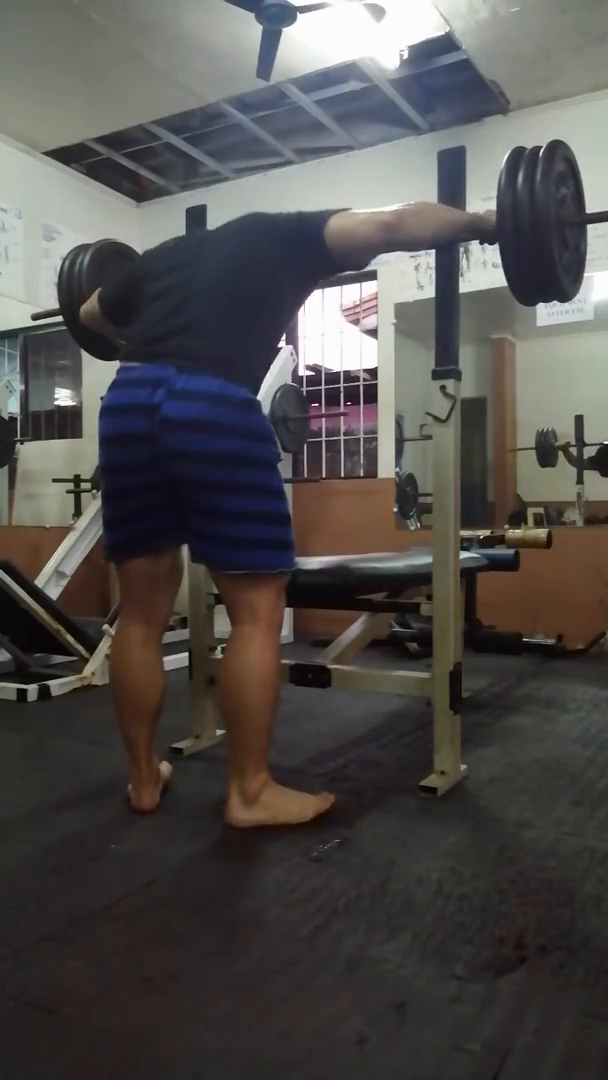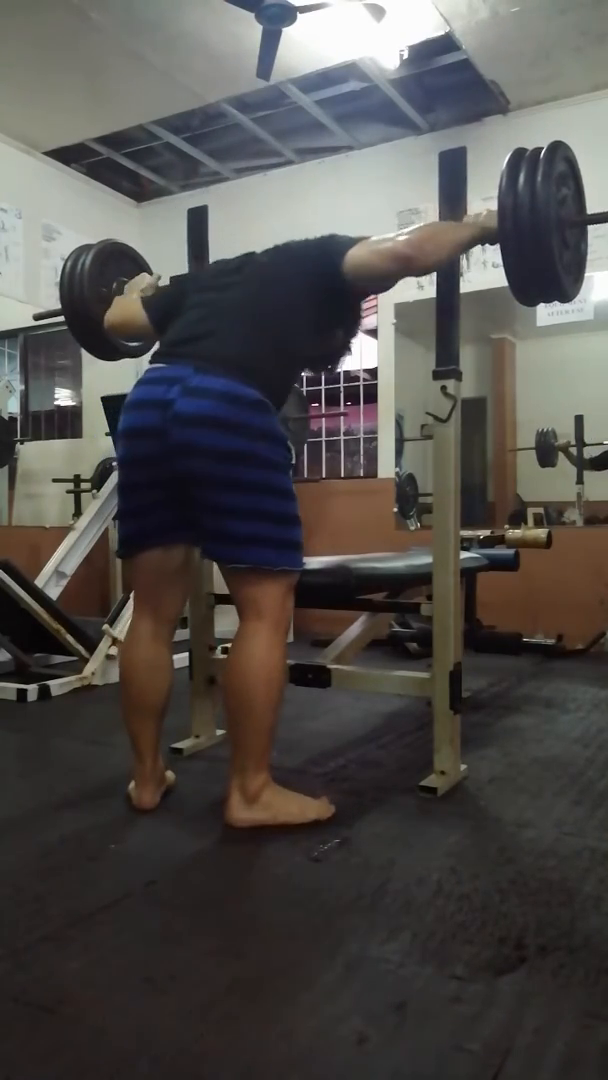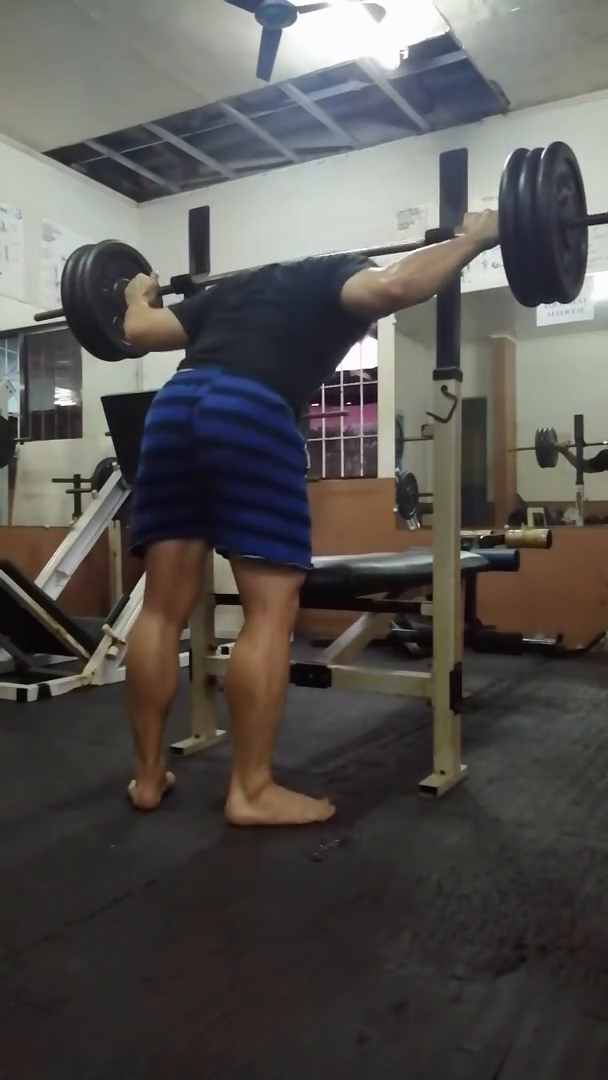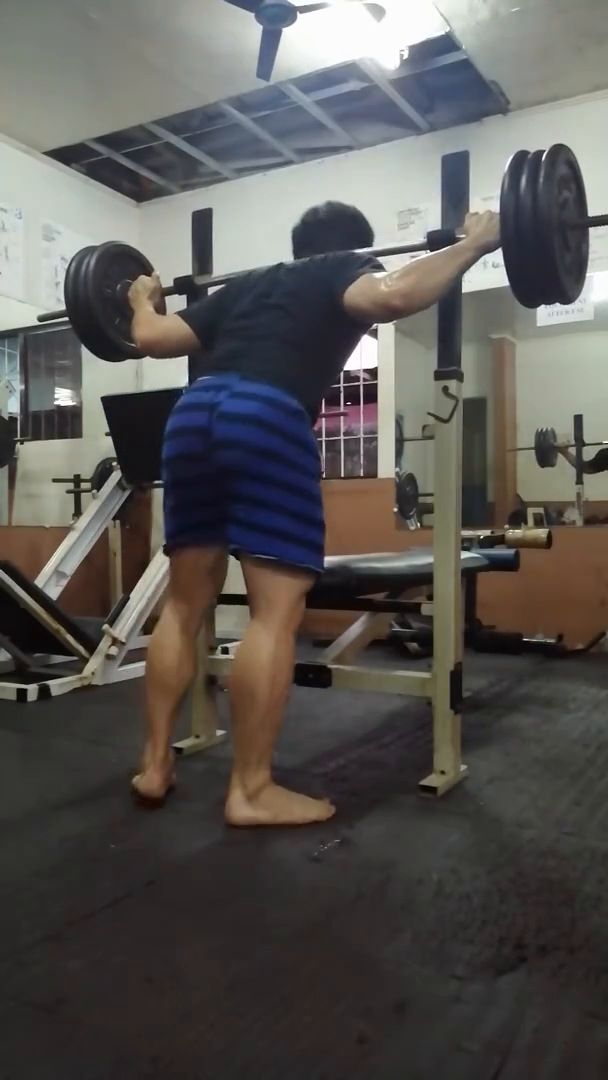
dt=0.5s
person 1, frame 1
left shoulder: (171, 254)
right shoulder: (287, 238)
left elbow: (91, 314)
right elbow: (389, 223)
right wrist: (477, 224)
left hip: (126, 402)
right hip: (212, 407)
left knee: (142, 615)
right knee: (258, 610)
left ankle: (143, 778)
right ankle: (251, 793)
person 1, frame 2
left shoulder: (217, 274)
right shoulder: (322, 264)
left elbow: (116, 320)
right elbow: (402, 253)
left wrist: (141, 290)
right wrist: (479, 228)
left hip: (147, 401)
right hip: (227, 410)
left knee: (153, 614)
right knee: (265, 609)
left ankle: (147, 777)
right ankle: (251, 792)
person 1, frame 3
left shoulder: (243, 284)
right shoulder: (340, 272)
left elbow: (140, 330)
right elbow: (391, 286)
left wrist: (138, 296)
right wrist: (473, 239)
left hip: (173, 406)
right hip: (250, 414)
left knee: (163, 609)
right knee: (270, 611)
left ankle: (148, 774)
right ankle: (252, 791)
person 1, frame 4
left shoulder: (248, 284)
right shoulder: (348, 268)
left elbow: (151, 338)
right elbow: (390, 295)
left wrist: (142, 300)
right wrist: (474, 243)
left hip: (193, 414)
right hip: (267, 421)
left knee: (184, 604)
right knee: (276, 611)
left ankle: (154, 764)
right ankle: (251, 792)
